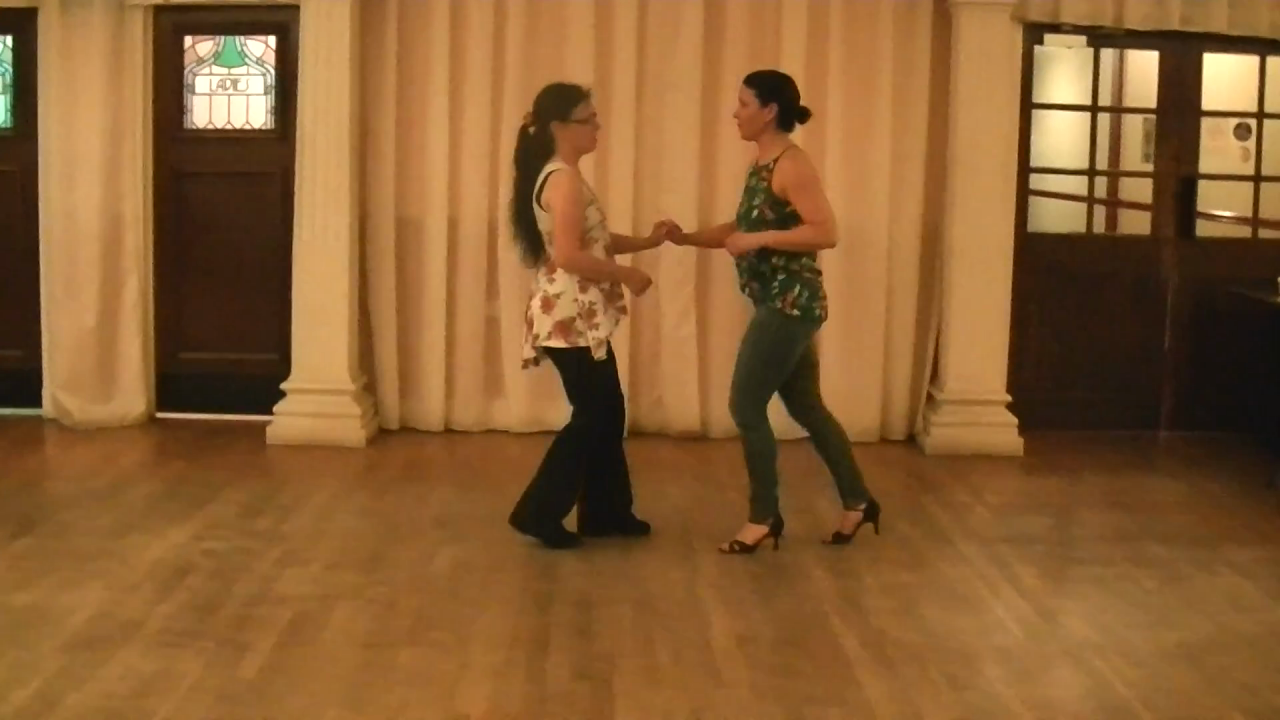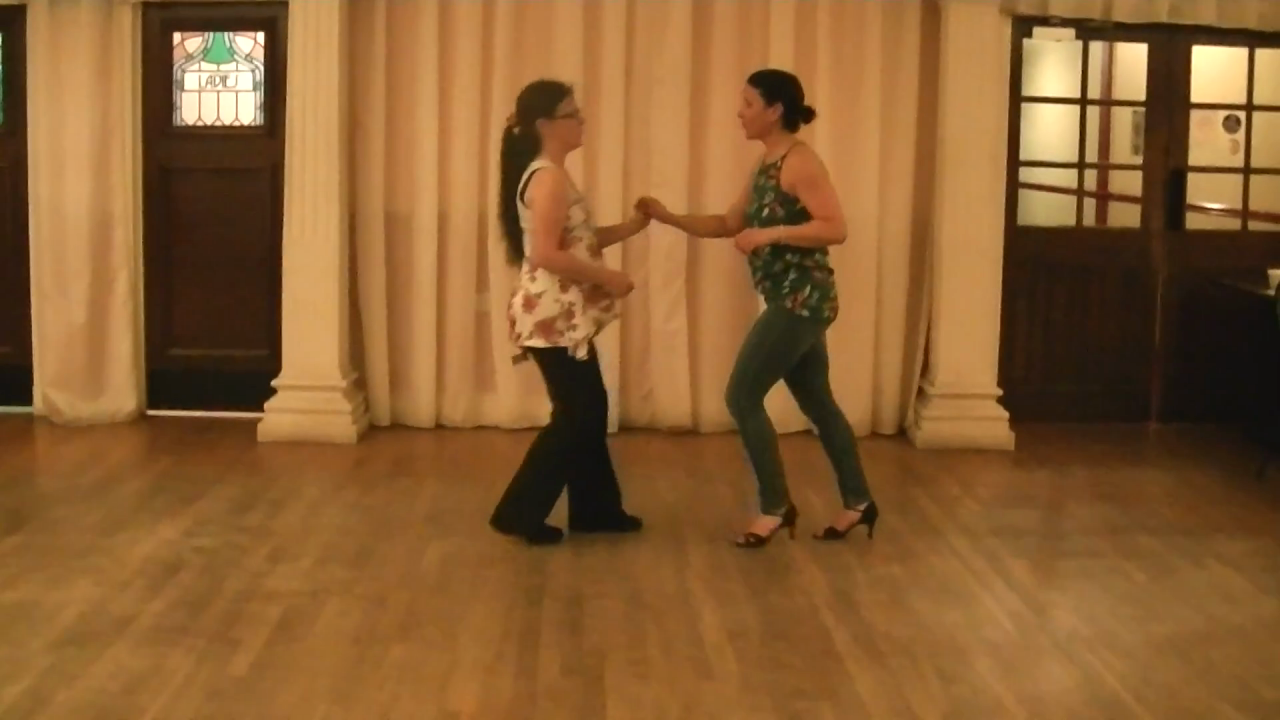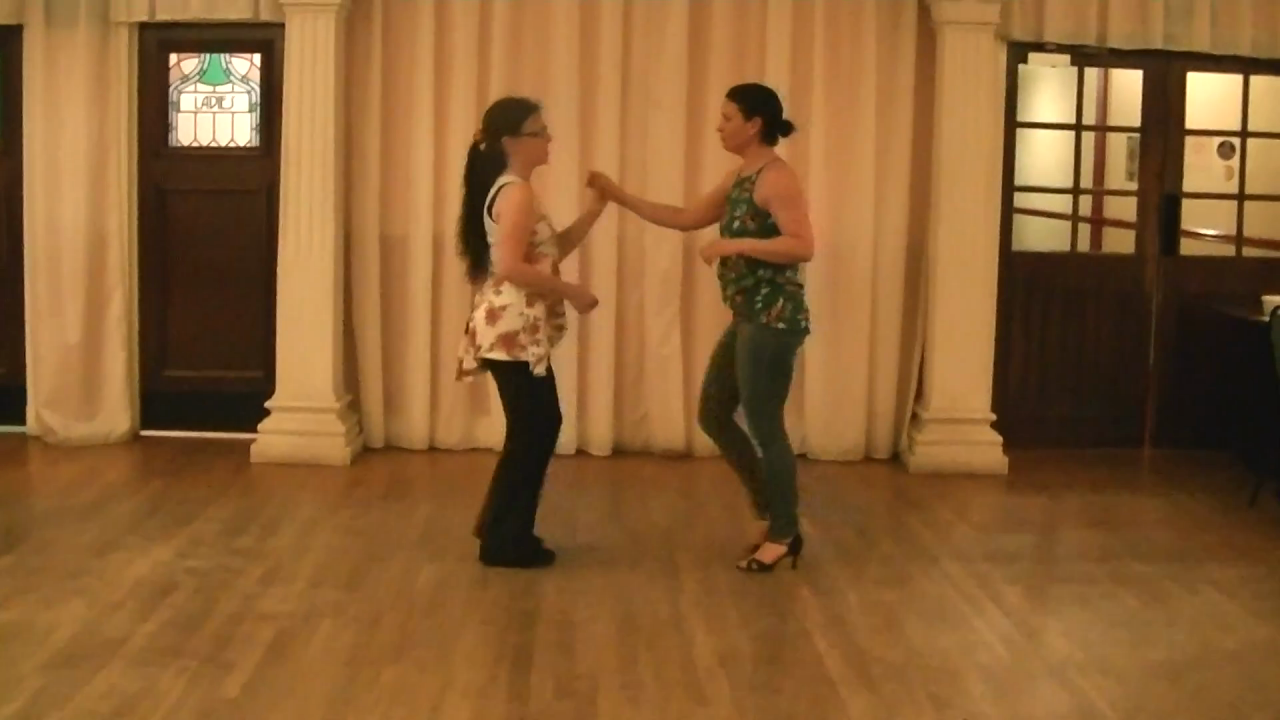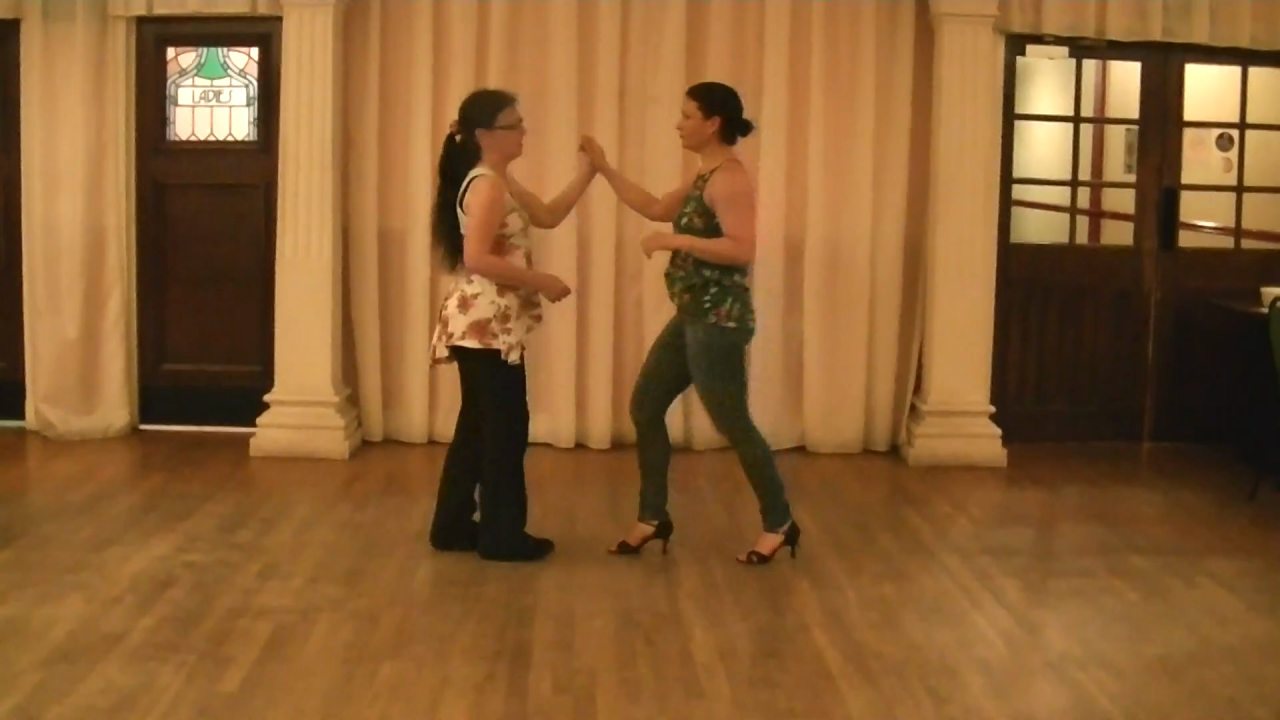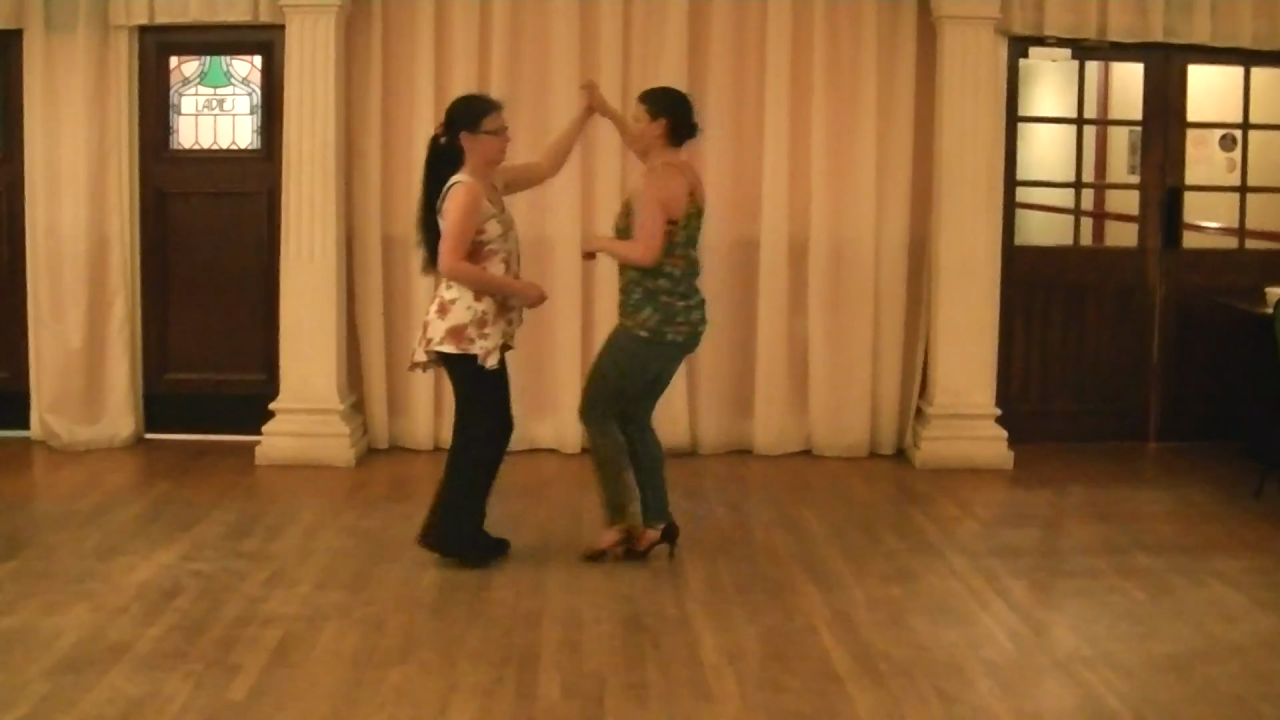
dt=0.3s
person 1, frame 1
left shoulder: (792, 165)
right shoulder: (762, 164)
left elbow: (825, 233)
right elbow: (746, 233)
left wrist: (758, 238)
right wrist: (688, 238)
left hip: (790, 304)
right hip: (776, 304)
left knee: (745, 406)
right knee: (806, 408)
left ankle: (764, 517)
right ankle: (856, 502)
person 1, frame 2
left shoulder: (800, 163)
right shoulder: (767, 165)
left elbow: (835, 228)
right elbow: (727, 224)
left wrist: (770, 233)
right wrist: (666, 216)
left hip: (801, 302)
right hip: (791, 302)
left knee: (741, 398)
right knee: (817, 403)
left ankle: (775, 505)
right ankle: (858, 502)
person 1, frame 3
left shoulder: (777, 177)
right shoulder: (740, 178)
left elbow: (803, 245)
right elbow: (685, 218)
left wrist: (735, 244)
right wrist: (620, 196)
left hip: (774, 318)
right hip: (751, 317)
left knee: (766, 424)
right knee: (712, 414)
left ankle: (784, 532)
right ankle: (773, 512)
person 1, frame 4
left shoulder: (729, 179)
right shoulder: (705, 177)
left elbow: (741, 250)
right elbow: (653, 207)
left wrist: (673, 240)
right wrist: (604, 167)
left hip: (719, 318)
right hip: (694, 315)
left knee: (733, 425)
right knee: (644, 408)
left ankle: (779, 525)
right ankle: (653, 517)
person 1, frame 5
left shoulder: (655, 184)
right shoulder: (683, 175)
left elbow: (646, 253)
left wrist: (601, 243)
right wrist: (607, 113)
left hip: (652, 323)
right hip: (679, 320)
left knee: (596, 413)
right knee: (634, 417)
left ankle: (624, 521)
right ankle: (656, 521)
person 2, frame 1
left shoulder: (561, 176)
right shoulder: (562, 179)
left elbow: (591, 242)
right elbow: (570, 255)
left wrist: (647, 242)
right wrist: (627, 274)
left hip: (579, 316)
right hip: (570, 318)
left knee: (607, 411)
right knee: (593, 415)
left ankle: (606, 512)
right ankle: (538, 513)
person 2, frame 2
left shoulder: (550, 175)
right shoulder: (548, 178)
left elbow: (578, 242)
right elbow: (546, 254)
left wrist: (631, 226)
right wrist: (607, 278)
left hip: (562, 314)
right hip: (552, 316)
left knee: (587, 409)
right knee: (576, 413)
left ankle: (597, 510)
right ankle: (519, 512)
person 2, frame 3
left shoulder: (512, 190)
right shoulder: (516, 193)
left elbow: (550, 252)
right elbow: (511, 267)
left wrist: (595, 209)
right wrist: (571, 291)
left hip: (520, 331)
right hip: (513, 332)
left knee: (541, 424)
right knee: (530, 431)
left ankle: (504, 525)
right ankle: (506, 542)
person 2, frame 4
left shoulder: (500, 183)
right shoulder: (486, 185)
left elbow: (550, 215)
right elbow: (477, 258)
left wrist: (589, 169)
right wrist: (541, 281)
left hip: (490, 322)
right hip: (485, 324)
left knee: (479, 425)
right knee: (507, 426)
left ankle: (453, 526)
right ankle: (503, 535)
person 2, frame 5
left shoulder: (491, 181)
right shoulder: (465, 191)
left elbow: (546, 166)
right elbow: (451, 265)
left wrist: (583, 118)
right wrist: (517, 287)
left hip: (481, 328)
right hip: (467, 329)
left knee: (477, 429)
right knee: (491, 428)
left ankle: (457, 531)
right ankle: (450, 531)
